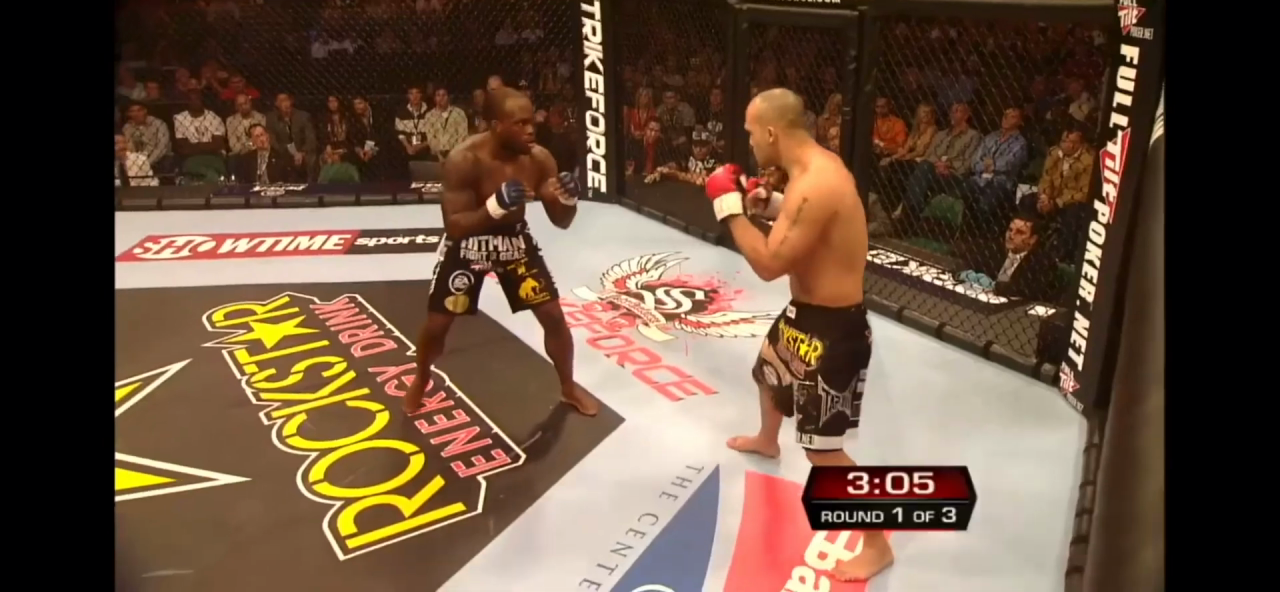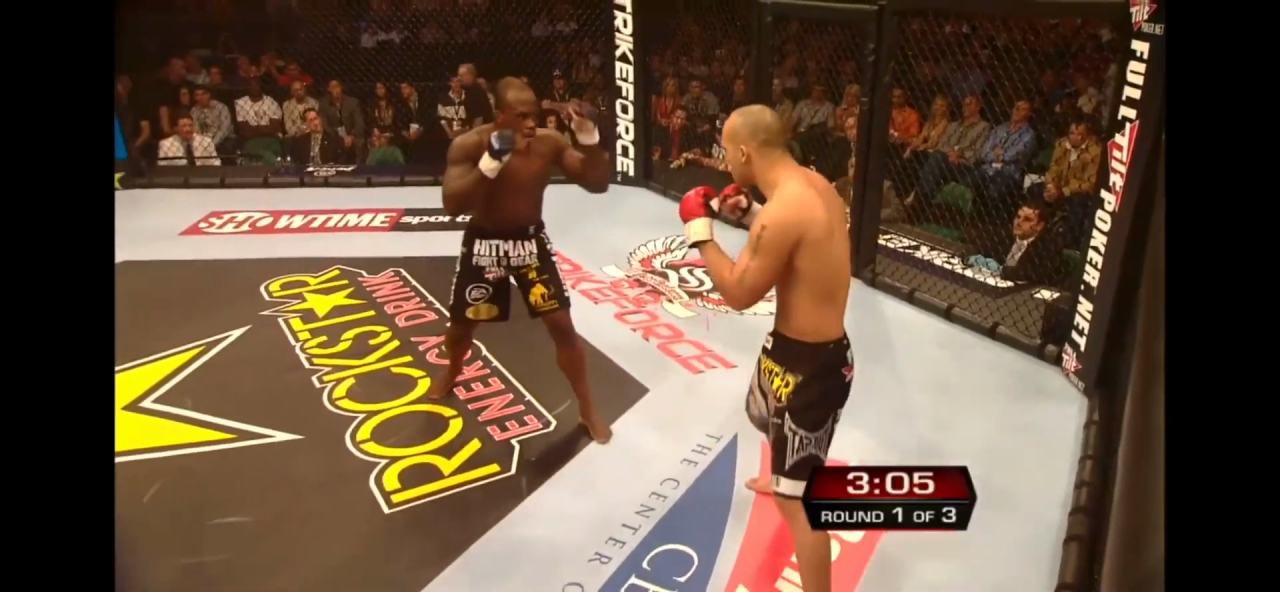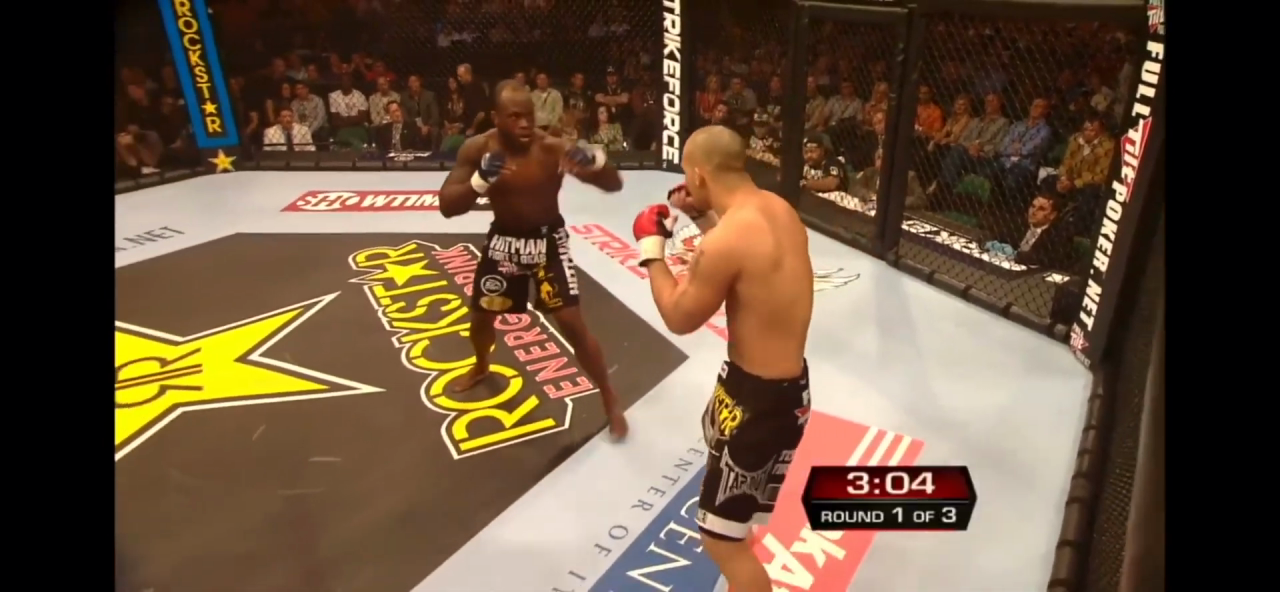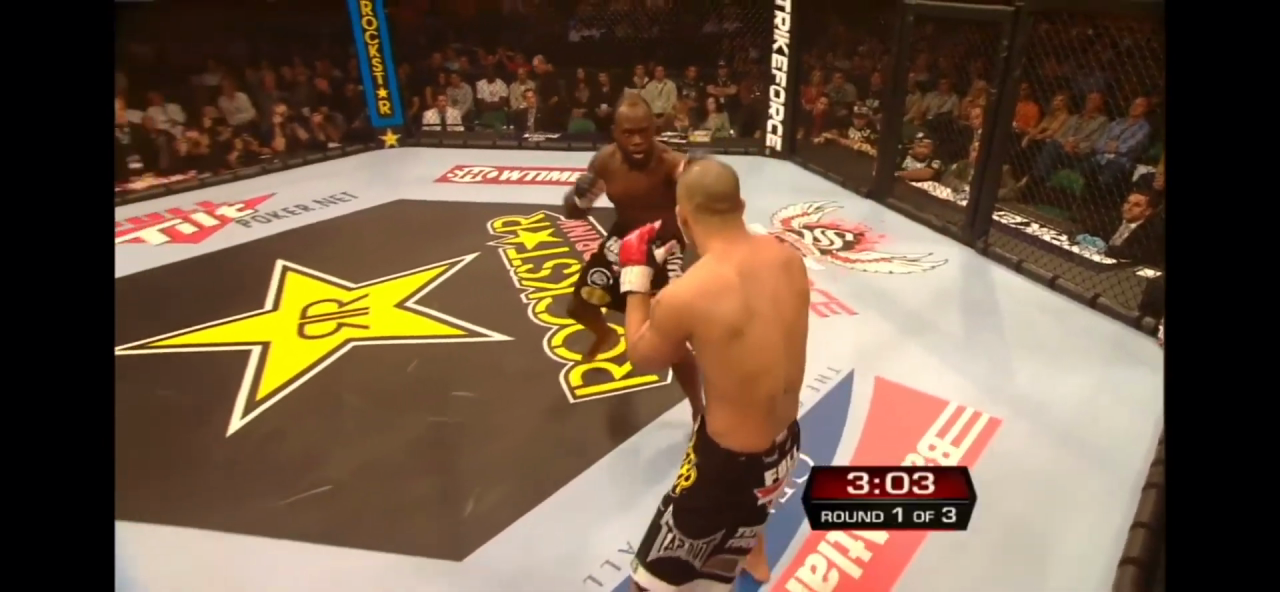
dt=0.7s
person 1, frame 1
left shoulder: (813, 188)
right shoulder: (820, 167)
left elbow: (768, 264)
left wrist: (728, 205)
right wrist: (769, 203)
left hip: (831, 327)
right hip: (807, 313)
left knee: (820, 447)
right knee: (770, 379)
left ankle: (877, 546)
right ankle: (767, 440)
person 1, frame 2
left shoulder: (783, 212)
right shoulder: (812, 185)
left elbow: (740, 292)
left wrist: (699, 229)
right wrist: (749, 215)
left hip: (809, 362)
right hip: (804, 344)
left knee: (796, 499)
right knee: (768, 415)
right ankle: (781, 480)
person 1, frame 3
left shoulder: (723, 243)
right shoulder: (780, 210)
left elbow: (679, 318)
left wrist: (651, 249)
right wrist: (708, 215)
left hip: (762, 397)
right hip: (785, 381)
left knee: (724, 539)
right knee: (718, 437)
right ankle: (727, 509)
person 1, frame 4
left shoulder: (685, 296)
right shoulder: (789, 260)
left elbow: (643, 358)
left wrist: (635, 278)
right wrist: (742, 244)
left hip: (732, 463)
right hip: (785, 443)
right knee: (744, 505)
person 2, frame 1
left shoulder: (539, 158)
right shoulder: (464, 159)
left elbow: (561, 220)
right elbow: (455, 228)
left wrist: (567, 198)
right wrist: (498, 204)
left hip: (514, 238)
right hip: (468, 243)
left knee: (553, 316)
right knee: (436, 326)
left ankle: (568, 387)
right ankle: (418, 389)
person 2, frame 2
left shoulder: (550, 142)
right shoulder: (469, 145)
left elbow: (599, 183)
right elbow: (453, 204)
left wrist: (588, 135)
right wrist: (492, 159)
left hip: (531, 242)
right hip: (482, 245)
left knee: (562, 326)
right knee: (461, 326)
left ankle: (587, 410)
right ankle: (453, 372)
person 2, frame 3
left shoulder: (554, 148)
right shoulder: (478, 148)
left elbow: (612, 184)
right elbow: (448, 206)
left wrist: (595, 162)
right wrist: (480, 179)
left hip: (547, 239)
right hip: (503, 239)
left knee: (571, 325)
right knee: (482, 314)
left ankle: (610, 402)
right ankle: (480, 367)
person 2, frame 4
left shoulder: (669, 162)
right shoulder: (605, 160)
right elbow: (572, 213)
right wrist: (581, 197)
right hip: (621, 242)
right knee: (581, 308)
left ankle: (700, 413)
right ankle: (604, 336)
